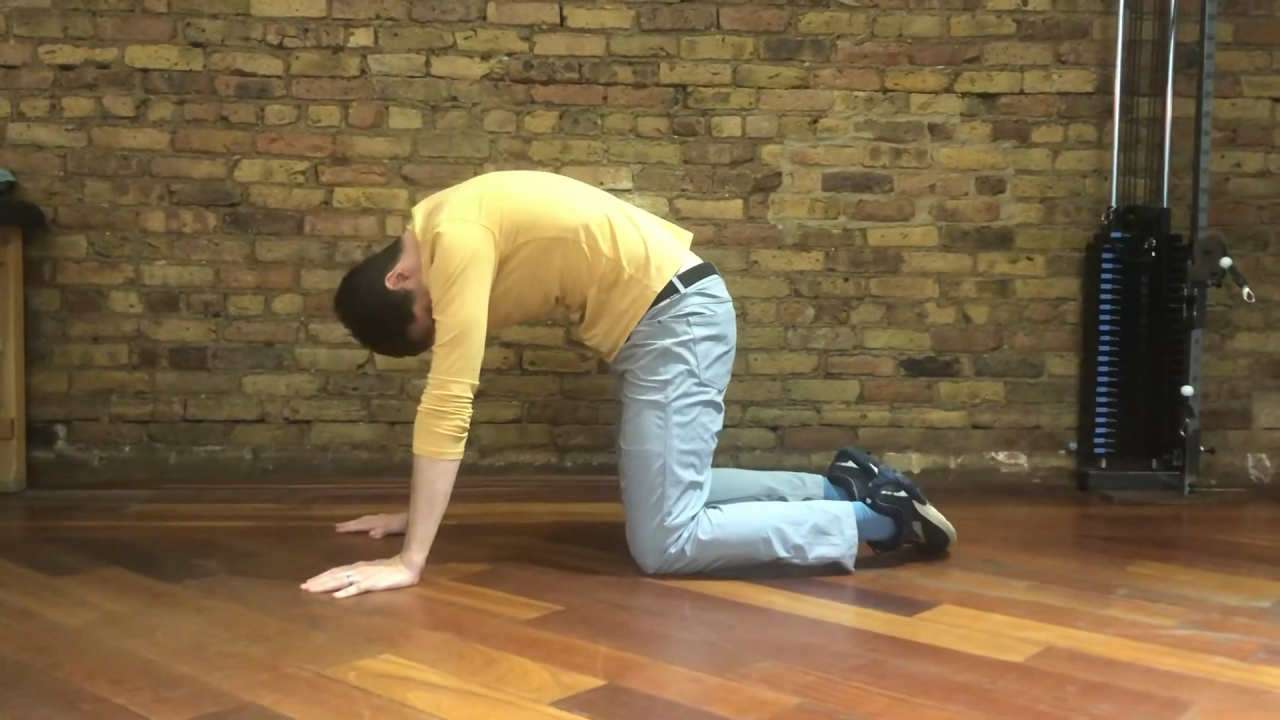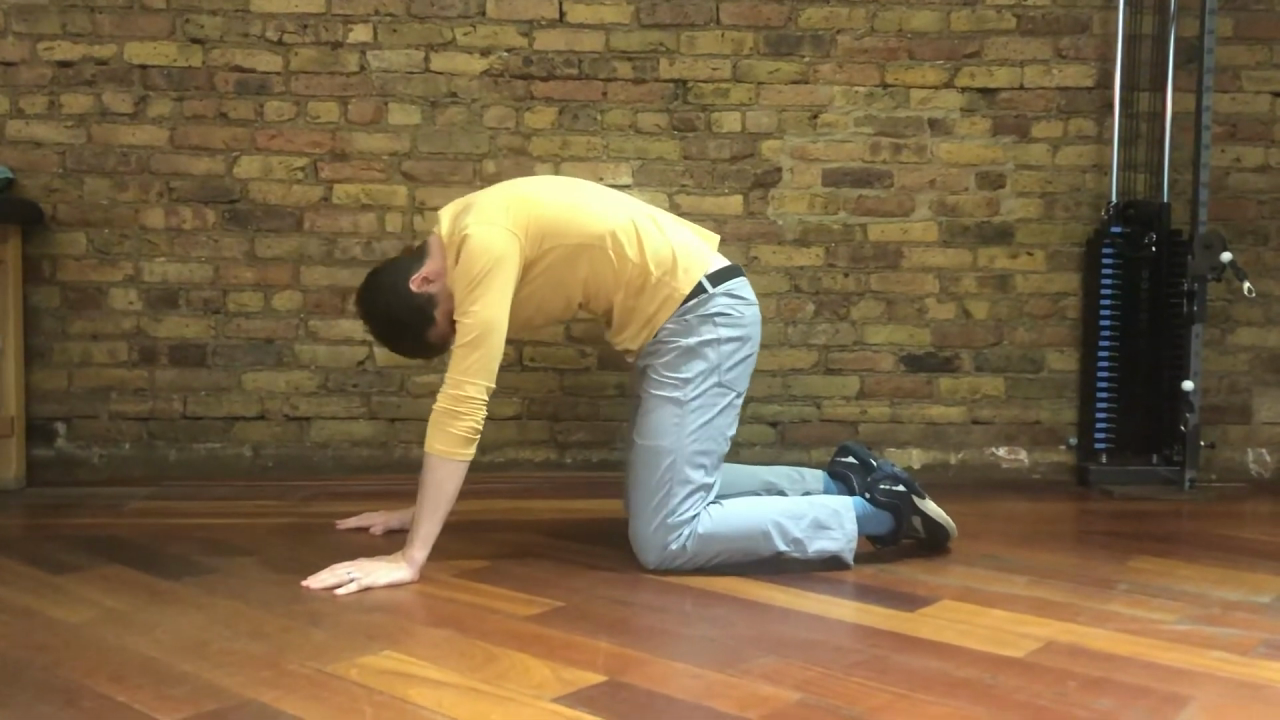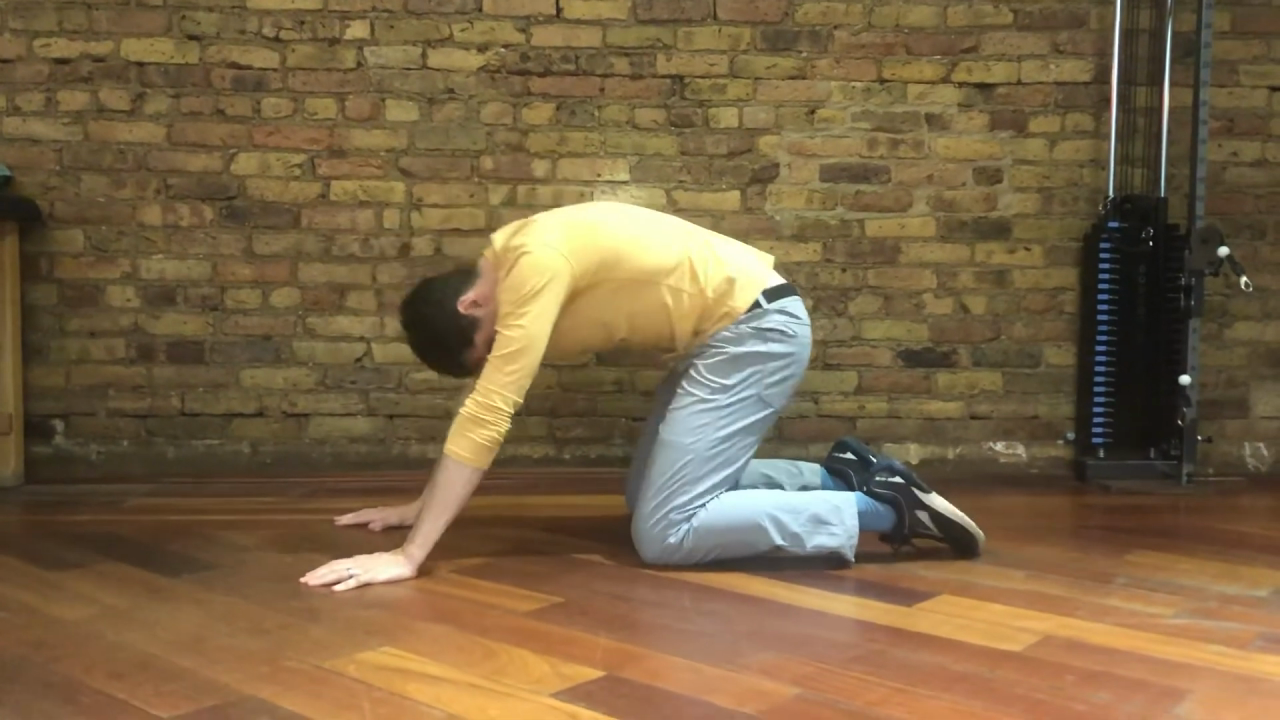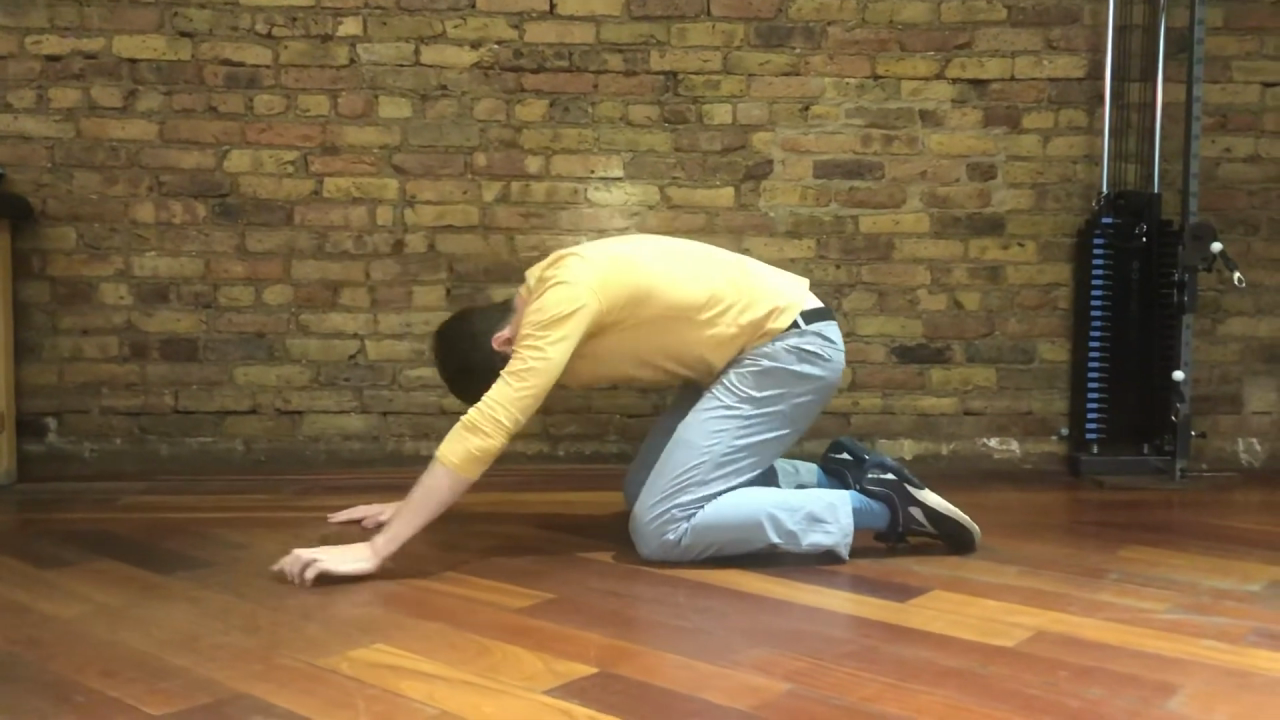
dt=0.4s
person 1, frame 1
left shoulder: (453, 238)
right shoulder: (450, 232)
left elbow: (448, 399)
right elbow: (449, 395)
left wrist: (410, 560)
right wrist: (416, 511)
left hip: (676, 315)
right hip: (660, 316)
left knee: (665, 545)
right knee: (666, 490)
left ankle: (875, 518)
right ankle: (839, 489)
person 1, frame 2
left shoulder: (480, 242)
right shoulder: (470, 238)
left elbow: (462, 401)
right elbow: (463, 395)
left wrist: (410, 556)
right wrist: (419, 509)
left hip: (705, 313)
right hip: (684, 316)
left knee: (664, 540)
right knee: (662, 491)
left ankle: (875, 512)
right ankle: (839, 482)
person 1, frame 3
left shoulder: (533, 262)
right shoulder: (518, 264)
left elbow: (488, 412)
right elbow: (485, 404)
left wrist: (410, 554)
right wrist: (418, 506)
left hip: (760, 327)
right hip: (728, 330)
left knee: (663, 532)
right knee: (651, 494)
left ankle: (882, 508)
right ankle: (840, 476)
person 1, frame 4
left shoulder: (565, 295)
right shoulder: (553, 299)
left elbow: (490, 426)
right elbow: (490, 416)
left wrist: (375, 550)
right wrist: (406, 507)
left hip: (797, 345)
right hip: (760, 344)
left knee: (663, 527)
right knee: (645, 491)
left ankle: (876, 507)
right ankle: (839, 476)
